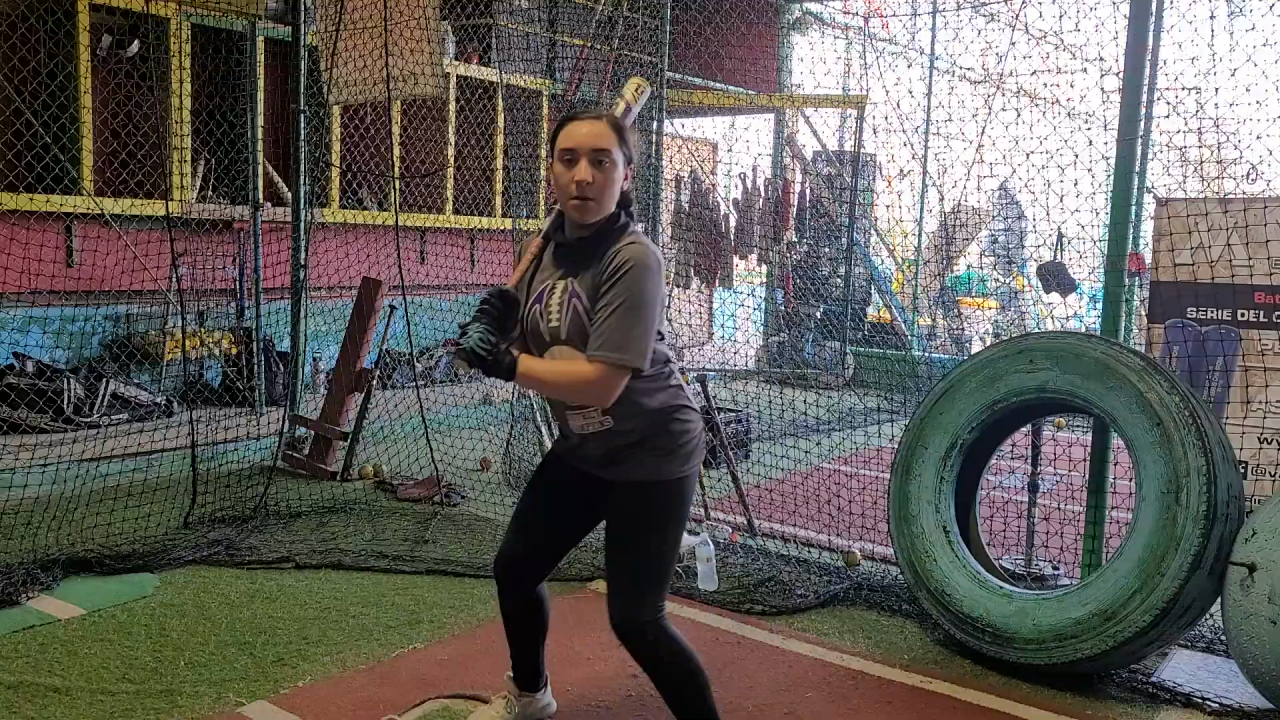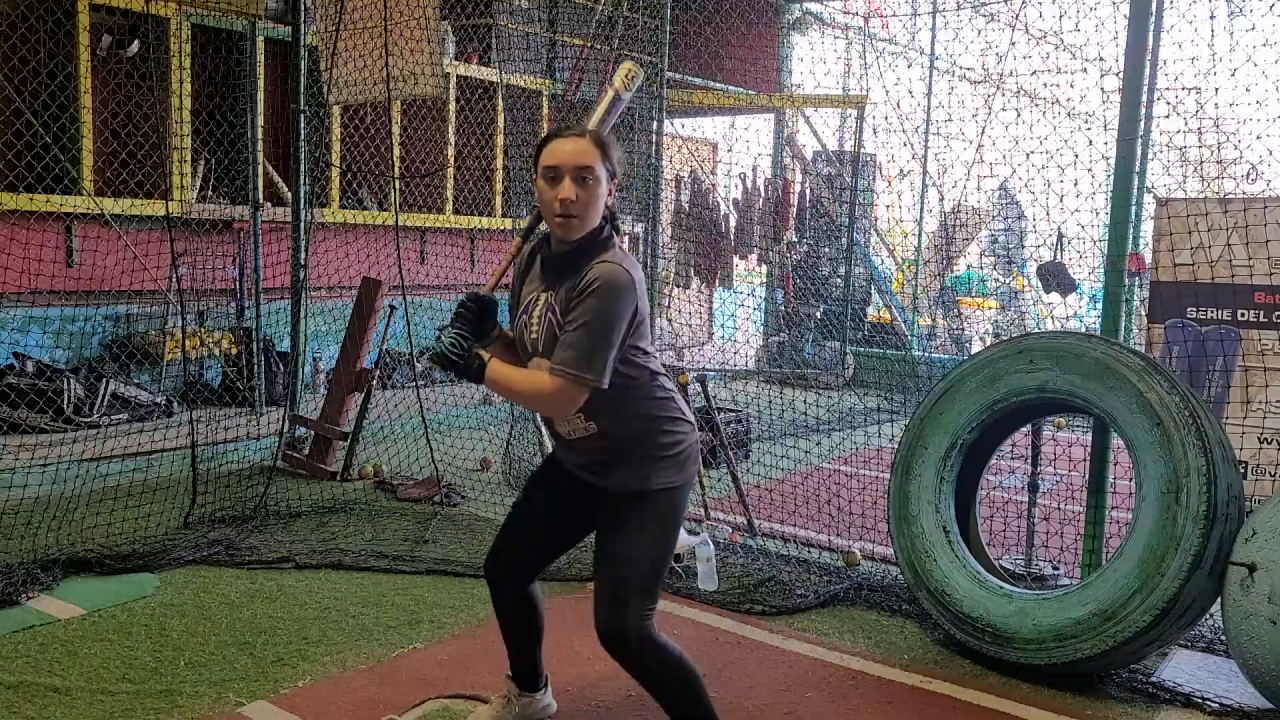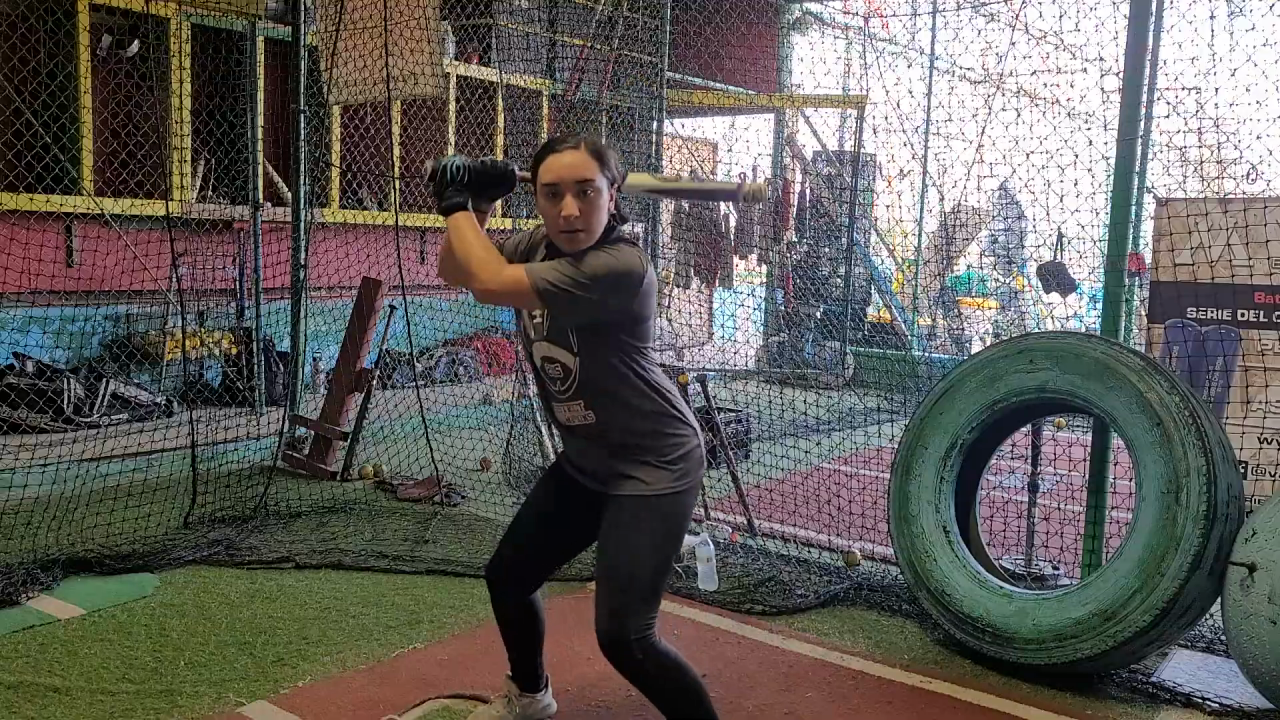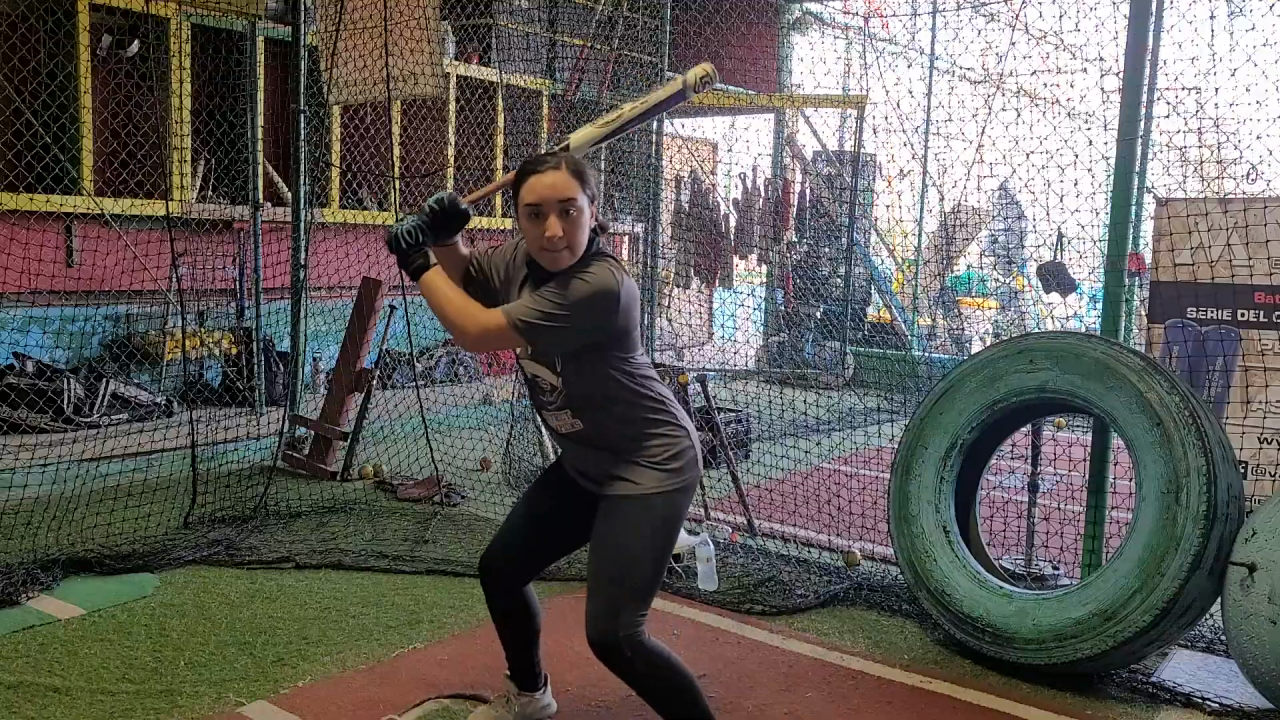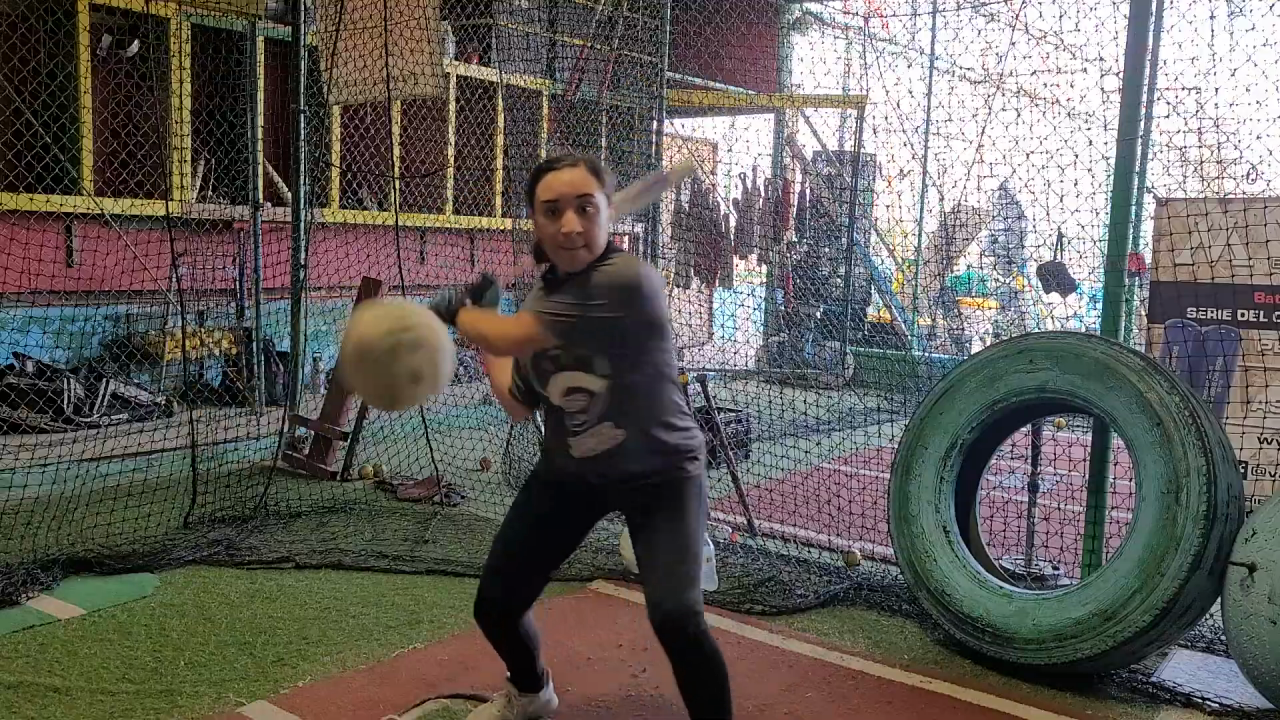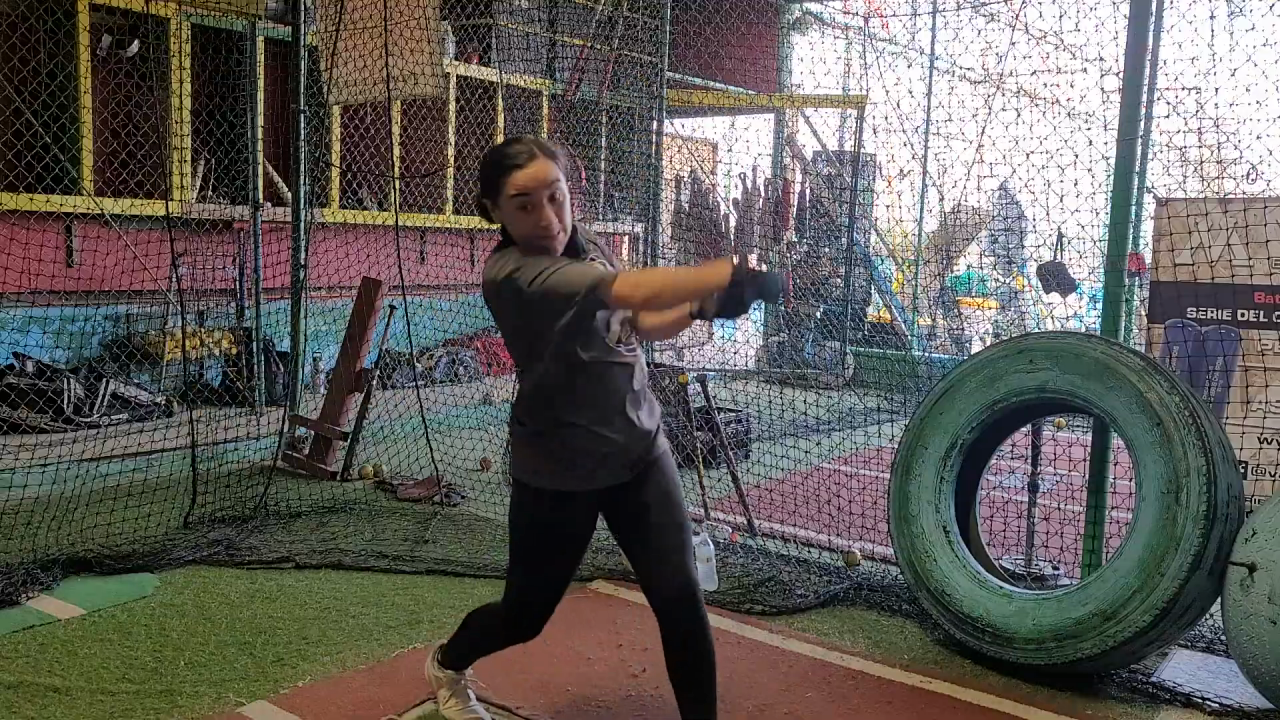
dt=0.3s
person 1, frame 1
left shoulder: (632, 261)
right shoulder: (548, 246)
left elbow: (601, 384)
right elbow: (537, 351)
left wrist: (505, 363)
right wrist: (501, 328)
left hip: (652, 454)
right hip: (579, 450)
left knee: (635, 619)
right knee: (515, 570)
person 1, frame 2
left shoulder: (609, 277)
right shoulder: (537, 256)
left elbow: (562, 396)
right elbow: (527, 363)
left wrist: (477, 367)
right wrist: (484, 332)
left hip: (646, 462)
right hip: (578, 457)
left knee: (622, 628)
right knee: (505, 570)
person 1, frame 3
left shoulder: (622, 267)
right shoulder: (541, 245)
left elbow: (491, 284)
right elbow: (455, 271)
left wrist: (453, 202)
right wrist: (475, 200)
left hip: (652, 468)
right hip: (584, 463)
left knee: (623, 637)
right knee: (507, 577)
person 1, frame 4
left shoulder: (602, 286)
right shoulder: (521, 259)
left elbow: (474, 331)
right elbow: (461, 276)
left wrist: (417, 259)
right wrist: (441, 236)
left hip: (649, 467)
right hip: (585, 464)
left knee: (612, 635)
right knee: (499, 571)
person 1, frame 5
left shoulder: (627, 277)
right shoulder: (542, 300)
left elbow: (514, 336)
right elbow: (515, 400)
left wrist: (458, 314)
right wrist: (480, 313)
left hip: (663, 465)
right hip: (572, 470)
left knee: (676, 615)
right knee: (495, 602)
person 1, frame 6
left shoulder: (585, 245)
right shoulder: (509, 275)
left elbow: (644, 324)
right elbow: (630, 291)
left wrist: (706, 303)
right wrist: (732, 274)
left hip: (638, 450)
right hip: (554, 474)
left knee: (679, 597)
right knee: (525, 613)
right ankle: (448, 664)
